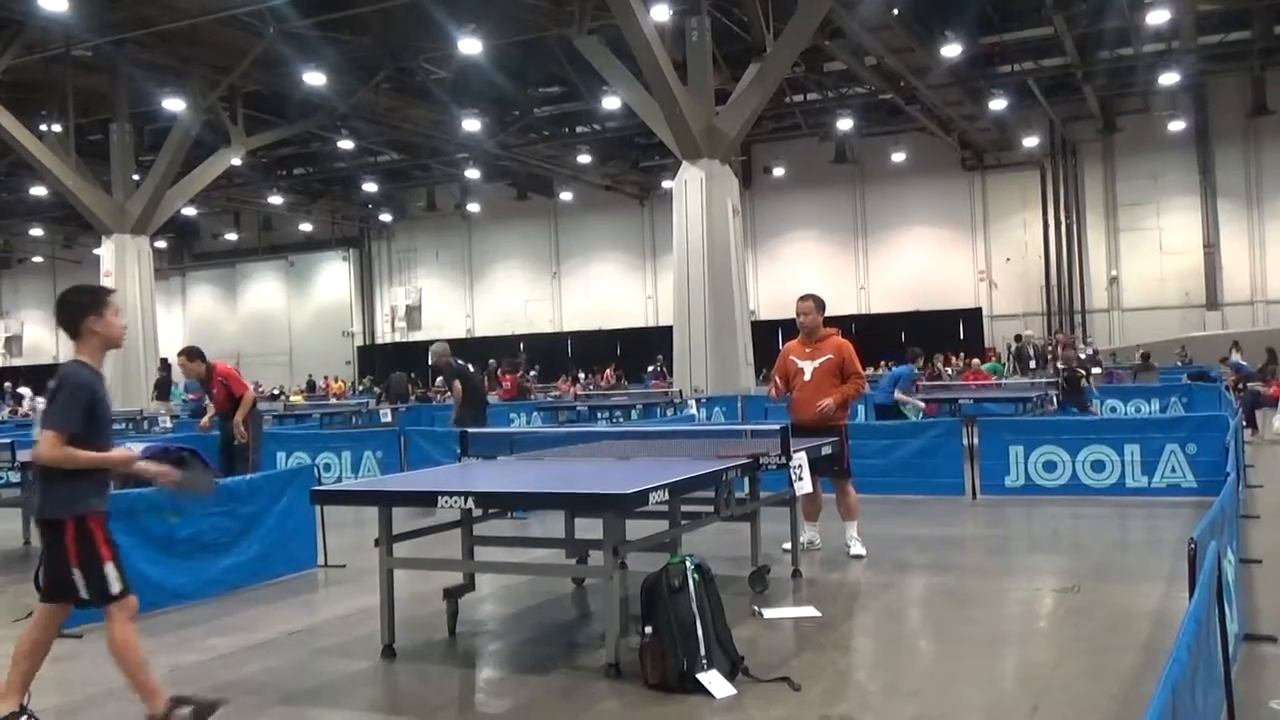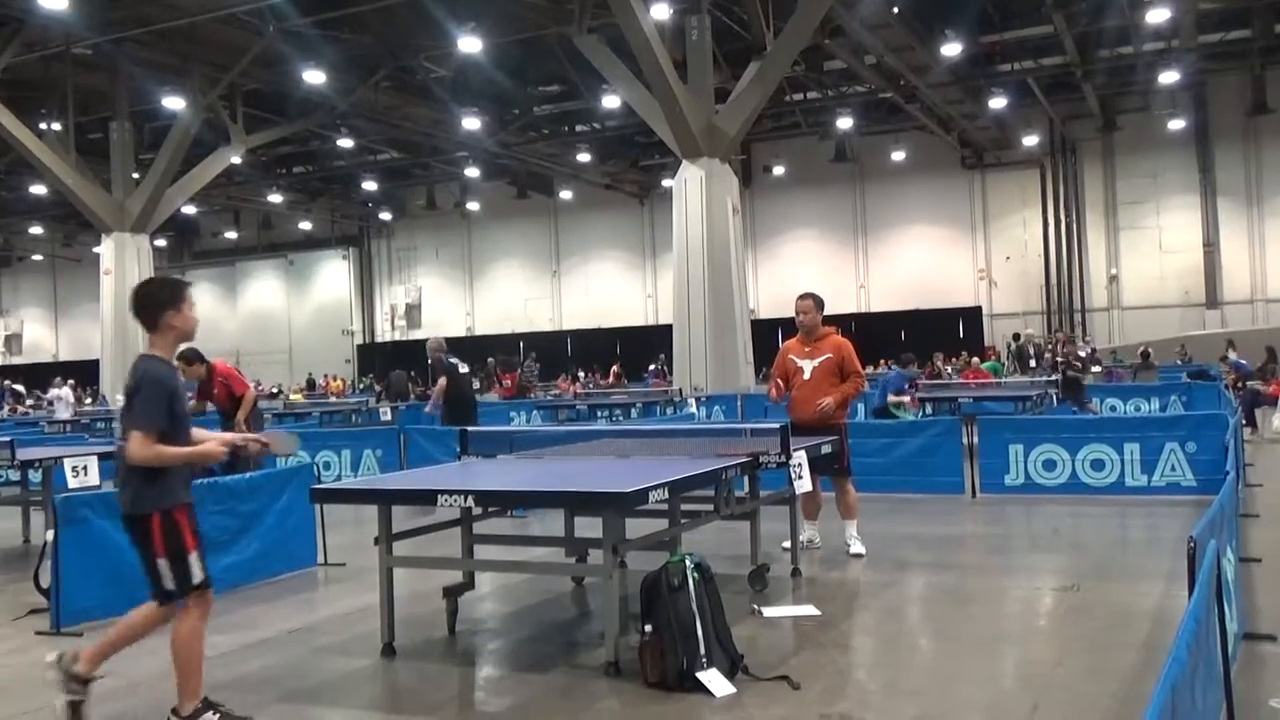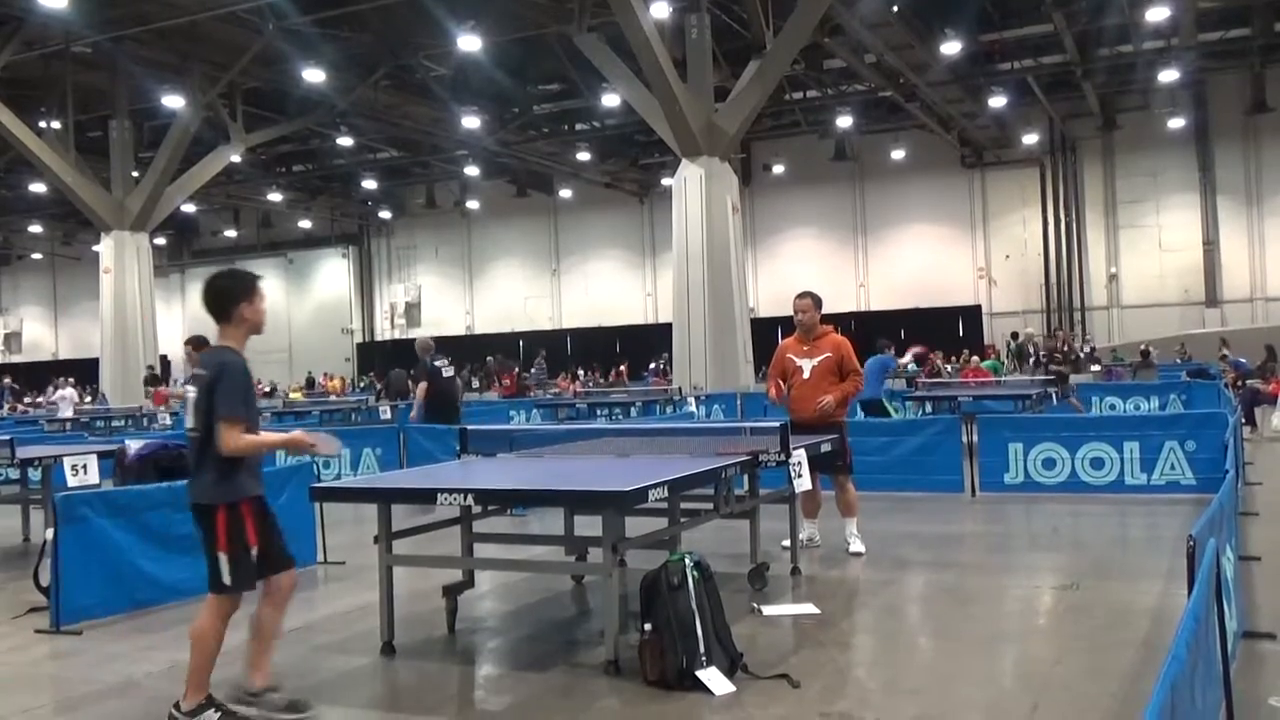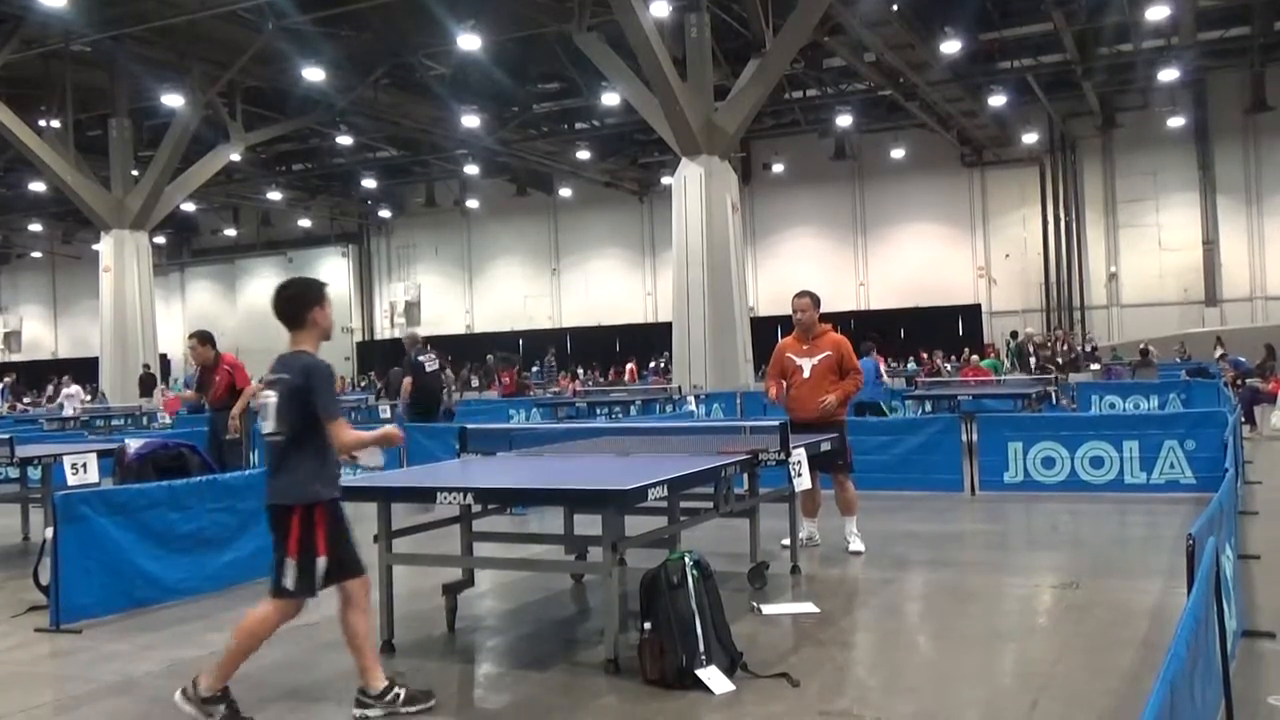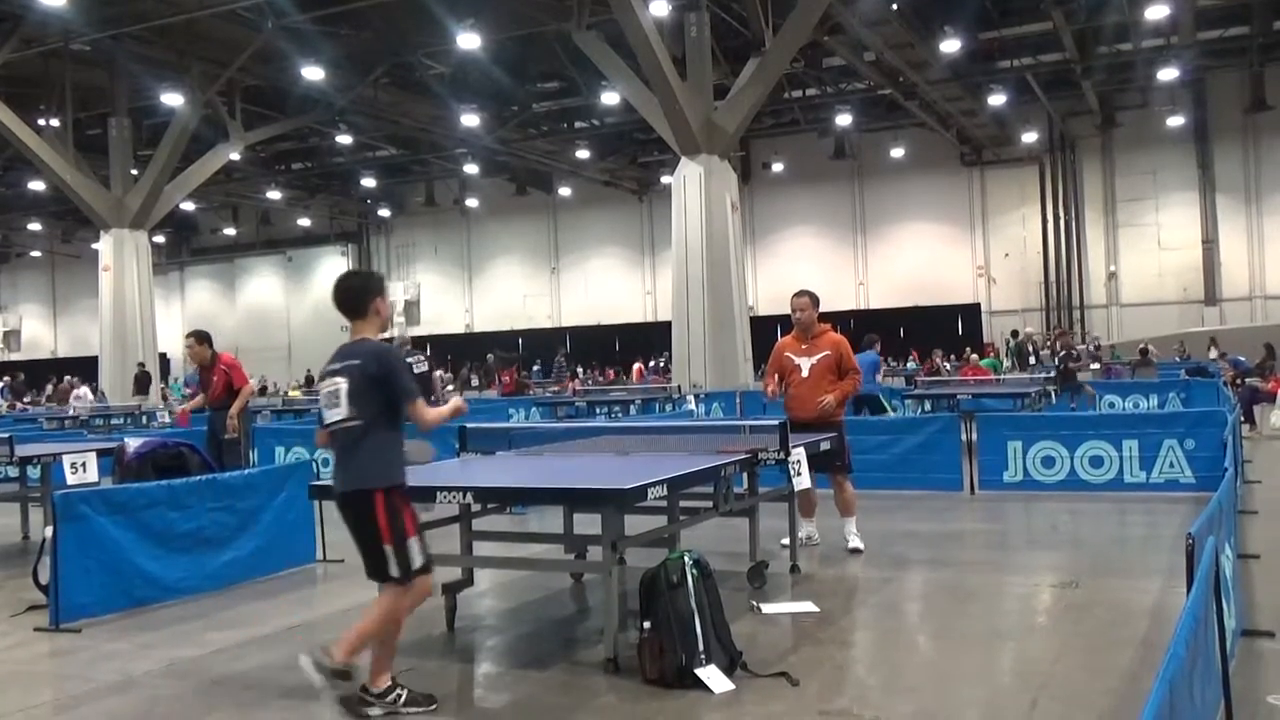
dt=0.2s
person 1, frame 1
left shoulder: (86, 378)
right shoulder: (76, 381)
right elbow: (47, 452)
left wrist: (142, 467)
right wrist: (112, 460)
left hip: (72, 511)
right hip: (74, 514)
left knee: (53, 611)
right knee: (122, 608)
person 1, frame 2
left shoulder: (158, 371)
right shoulder: (155, 377)
right elbow: (138, 451)
left wrist: (228, 438)
right wrist: (201, 454)
left hip: (160, 504)
right hip: (159, 508)
left knee: (169, 604)
right knee: (195, 602)
left ankle: (80, 664)
person 1, frame 3
left shoulder: (214, 362)
right shoulder: (231, 367)
right elbow: (231, 443)
left wrist: (279, 438)
right wrist: (284, 441)
left hip: (239, 495)
right hip: (225, 499)
left knee: (281, 580)
right knee: (223, 598)
person 1, frame 4
left shoulder: (280, 370)
right shoulder: (314, 370)
left elbow: (290, 436)
right elbow: (343, 438)
left wrist: (332, 446)
right wrist: (381, 435)
left hip: (307, 497)
right hip: (304, 501)
left knee: (355, 587)
right knee: (285, 603)
person 1, frame 5
left shoulder: (332, 365)
right shoulder: (382, 356)
left elbow: (324, 437)
right elbow: (422, 418)
right wrist: (452, 406)
left hip: (350, 486)
right hip: (376, 487)
left knee: (395, 584)
right knee: (416, 584)
right ankle: (335, 658)
person 2, frame 1
left shoulder: (840, 346)
right shoulder: (789, 350)
left elbow: (857, 381)
right elbow: (780, 380)
left wrist: (836, 399)
right wrist: (776, 391)
left hip: (831, 426)
right hip: (800, 427)
left knee: (841, 481)
left ankle: (852, 537)
right ankle: (810, 535)
person 2, frame 2
left shoulder: (839, 345)
right shoulder: (788, 348)
left elbow: (857, 379)
right elbow: (777, 379)
left wrist: (836, 398)
right wrist: (775, 391)
left hip: (831, 425)
right hip: (799, 425)
left knee: (841, 480)
left ankle: (852, 536)
right ankle: (810, 534)
person 2, frame 3
left shoulder: (838, 343)
right shoulder: (786, 347)
left elbow: (855, 377)
right elbow: (774, 377)
left wrist: (836, 396)
right wrist: (774, 390)
left hip: (830, 423)
right hip: (798, 424)
left knee: (841, 478)
left ankle: (852, 534)
right ankle: (809, 532)
person 2, frame 4
left shoulder: (837, 342)
right shoulder: (784, 346)
left elbow: (855, 376)
right elbow: (773, 377)
left wrist: (837, 396)
right wrist: (773, 390)
left hip: (830, 422)
right hip: (798, 423)
left knee: (841, 477)
left ankle: (852, 534)
right ankle: (809, 532)
person 2, frame 5
left shoulder: (836, 342)
right shoulder: (783, 346)
left elbow: (854, 376)
right elbow: (772, 375)
left wrist: (836, 396)
right wrist: (772, 388)
left hip: (828, 423)
right hip: (796, 423)
left knee: (839, 478)
left ankle: (852, 533)
right ankle: (808, 531)
